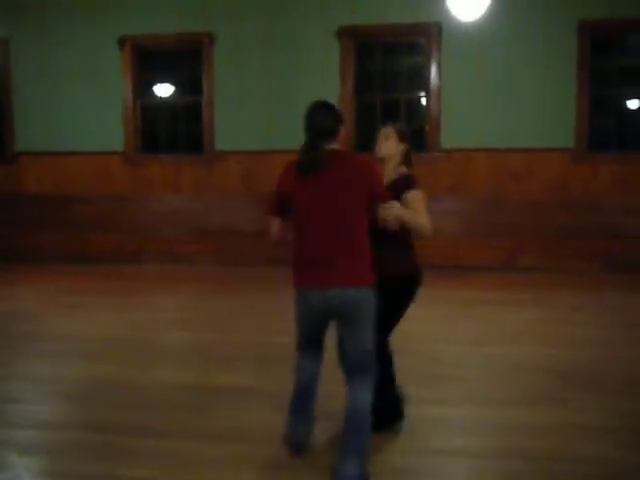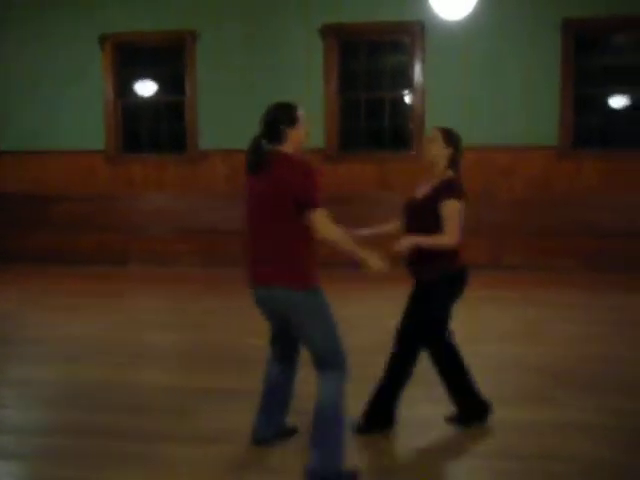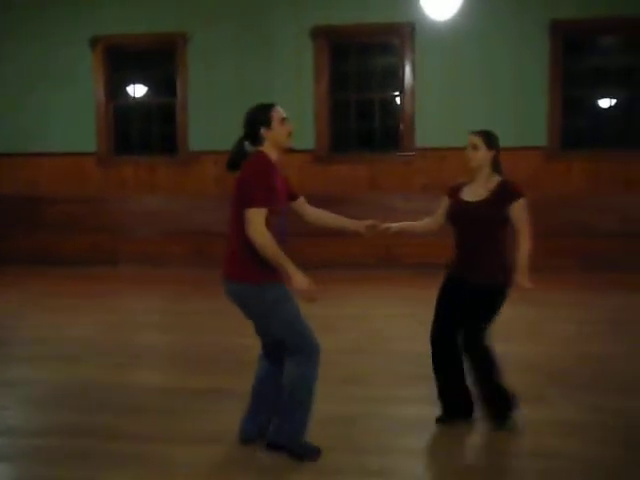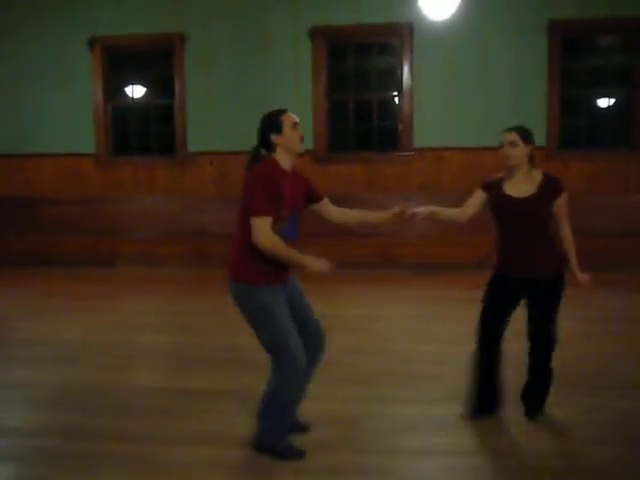
dt=0.3s
person 1, frame 1
left shoulder: (291, 173)
right shoulder: (362, 167)
left elbow: (276, 231)
right elbow: (389, 217)
left hip: (311, 287)
right hip: (357, 288)
left knee: (309, 350)
right knee: (360, 375)
left ankle: (298, 432)
person 1, frame 2
left shoulder: (261, 172)
right shoulder: (298, 169)
right elbow: (323, 229)
left wrist: (337, 233)
right wrist: (367, 257)
left hip: (263, 284)
right hip: (293, 284)
left knee: (284, 350)
right knee: (332, 365)
left ankle: (268, 426)
person 1, frame 3
left shoulder: (265, 169)
right shoulder: (261, 169)
left elbow: (309, 212)
right elbow: (256, 230)
left wrist: (355, 225)
right wrist: (293, 272)
left hip: (250, 278)
right hip: (255, 281)
left knee: (277, 350)
right knee: (305, 351)
left ankle: (256, 425)
right ankle: (285, 434)
person 1, frame 4
left shoulder: (296, 178)
right shoulder: (263, 176)
left elbow: (333, 212)
right elbow: (261, 237)
left wrist: (381, 216)
right wrist: (306, 261)
left hip: (279, 278)
right hip: (254, 283)
left knee: (314, 338)
right knee: (291, 357)
left ankle: (280, 413)
right ankle: (270, 437)
person 2, frame 1
left shoulder: (406, 182)
left elbow: (424, 229)
left wrist: (402, 213)
left hip: (398, 275)
right hip: (377, 272)
left knee: (372, 337)
right knee: (371, 334)
left ankle: (386, 412)
right ankle: (387, 403)
person 2, frame 2
left shoulder: (449, 188)
right shoulder: (429, 185)
left elbow: (450, 238)
right elbow: (408, 223)
left wrist: (413, 241)
right wrist: (369, 232)
left hip: (440, 277)
right hip: (433, 276)
left knee: (407, 340)
right knee: (435, 338)
left ankle: (380, 417)
right ankle: (473, 407)
person 2, frame 3
left shoulder: (507, 190)
right shoulder: (458, 190)
left elbow: (523, 235)
right elbow: (434, 222)
left wrist: (521, 271)
right wrist: (399, 227)
left hip: (489, 279)
right hip: (459, 276)
left knee: (472, 339)
right knee: (441, 336)
left ankle: (501, 403)
right ankle: (456, 407)
person 2, frame 4
left shoulder: (550, 185)
right shoulder: (493, 186)
left elbow: (563, 228)
right elbow: (462, 214)
left wrist: (574, 267)
right wrist: (429, 211)
left hip: (547, 273)
right hip: (507, 272)
left knee: (541, 337)
right knee: (488, 332)
left ankle: (534, 400)
right ankle: (485, 400)
